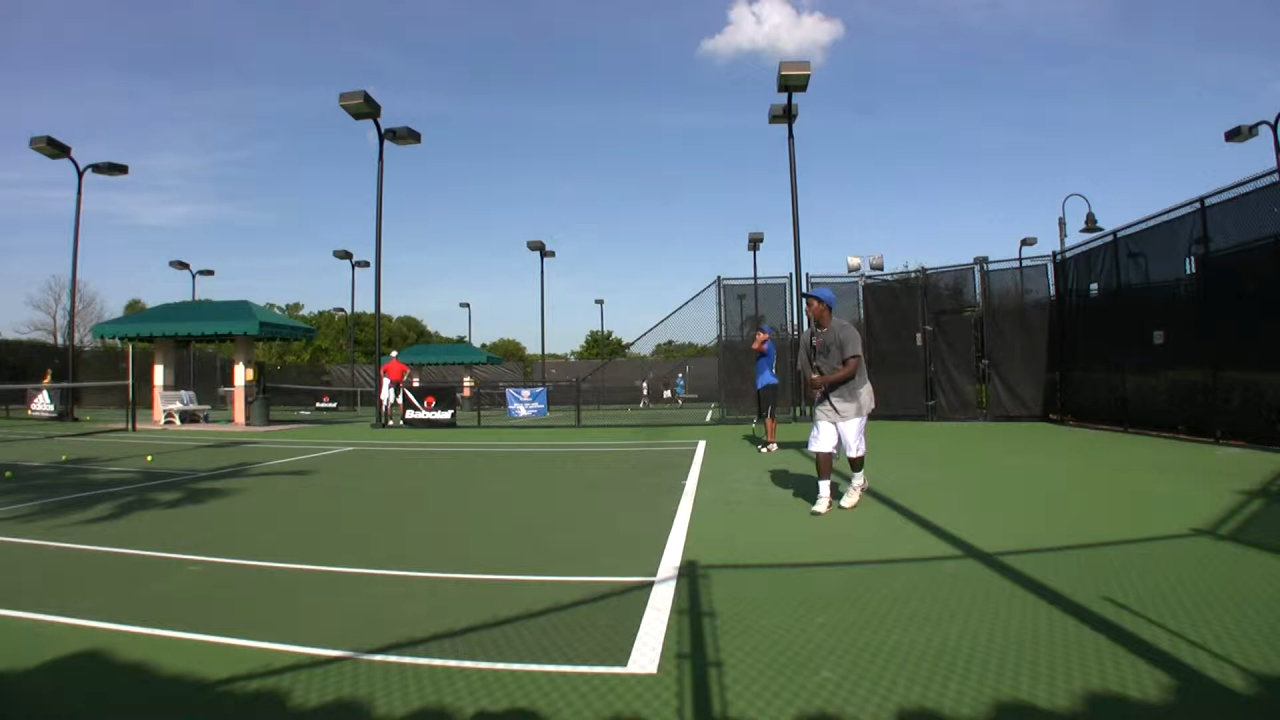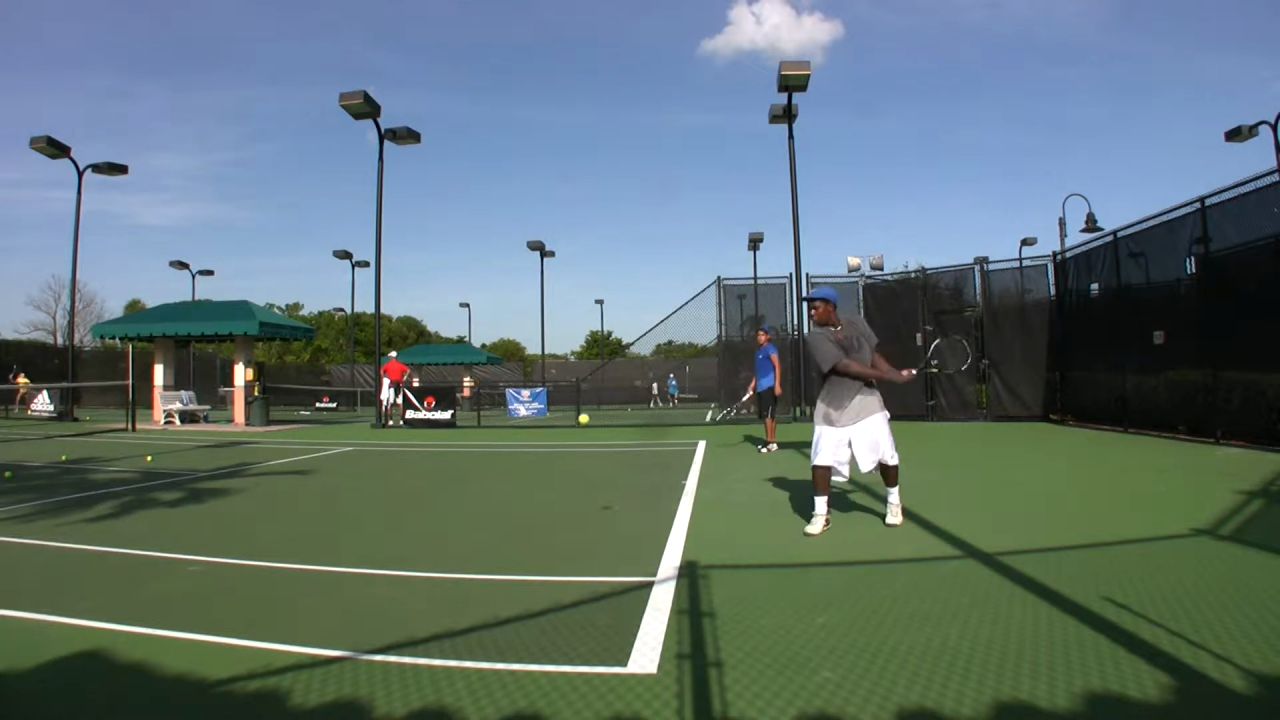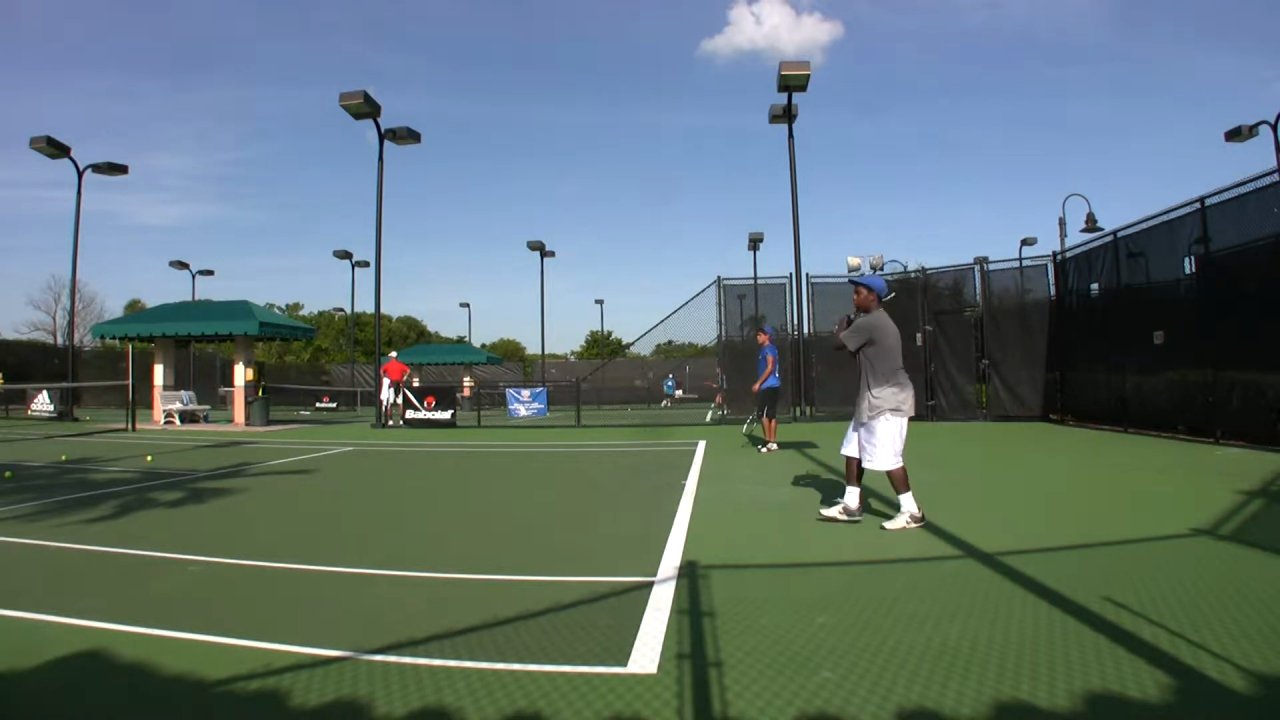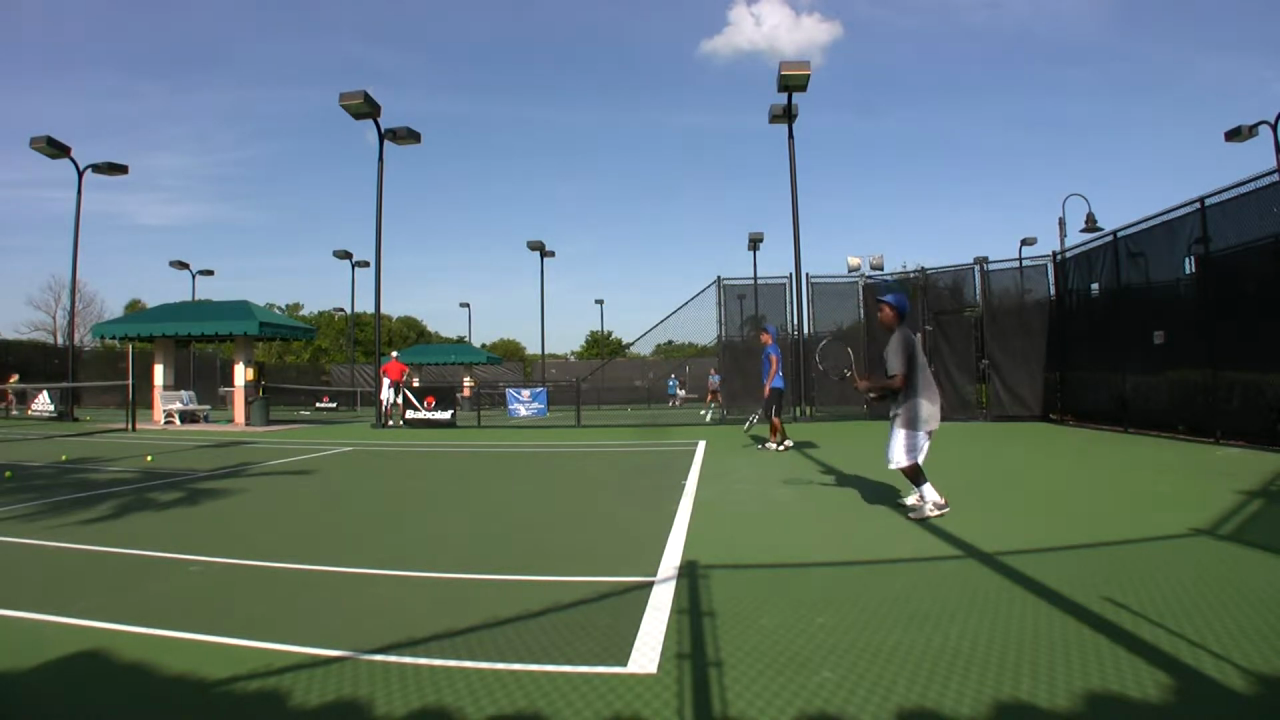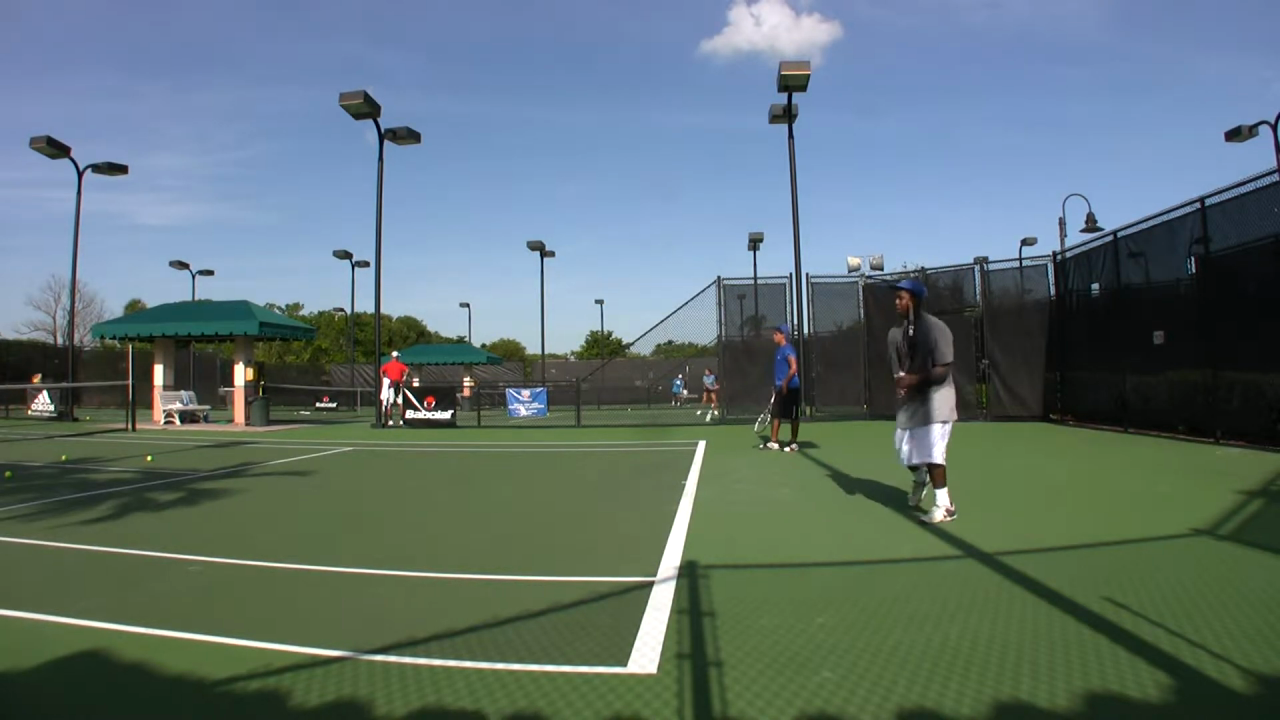
dt=0.7s
person 1, frame 1
left shoulder: (845, 330)
right shoulder: (807, 336)
left elbow: (852, 367)
right elbow: (806, 370)
left wrist: (824, 380)
right wrist: (812, 385)
left hip: (852, 397)
right hip: (825, 400)
left knee: (853, 447)
right knee: (821, 447)
left ankle: (858, 483)
right ankle: (824, 496)
person 1, frame 2
left shoulder: (856, 323)
right shoulder: (815, 336)
left elbow: (873, 354)
right elbow: (844, 366)
left wrist: (895, 373)
right wrist: (890, 376)
left hip: (866, 402)
right hip: (832, 408)
left knee: (886, 456)
right knee: (821, 461)
left ankle: (893, 502)
right ankle: (820, 515)
person 1, frame 3
left shoulder: (866, 323)
right shoulder: (880, 323)
left elbow: (840, 341)
left wrist: (843, 328)
right wrist: (850, 328)
left hip: (888, 400)
right hip: (874, 399)
left knee: (887, 455)
right knee: (854, 449)
left ankle: (911, 512)
right ankle: (850, 505)
person 1, frame 4
left shoulder: (897, 341)
right shoulder: (906, 337)
left elbow: (897, 382)
left wrist: (869, 387)
right wrist: (880, 392)
left hip: (915, 406)
right hip: (921, 404)
left knee: (900, 456)
right knee: (906, 454)
left ankle: (935, 500)
right ankle: (921, 493)
person 1, frame 5
left shoulder: (936, 328)
right shoulder: (896, 333)
left elbow: (944, 369)
right elbow: (896, 368)
left wrist: (915, 380)
right wrist: (901, 382)
left hip: (936, 398)
right hip: (909, 400)
left knee: (932, 453)
right knee: (906, 452)
left ankle: (944, 505)
right ankle: (921, 478)
